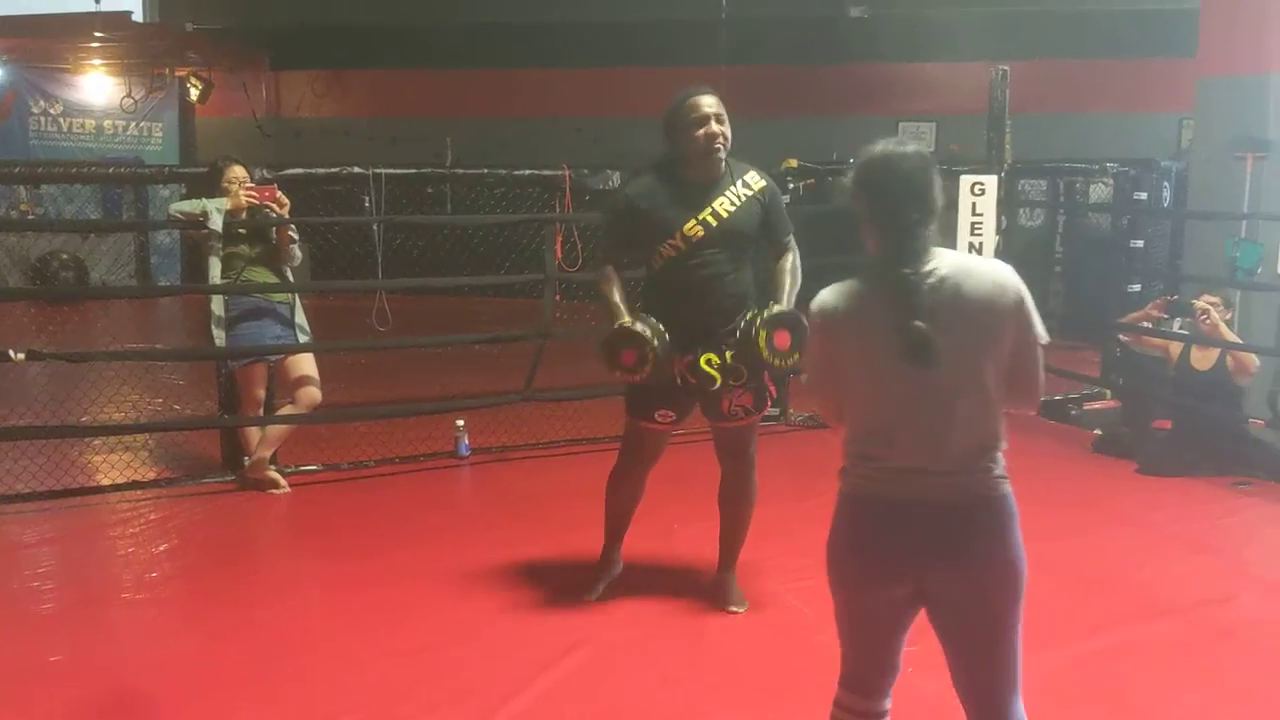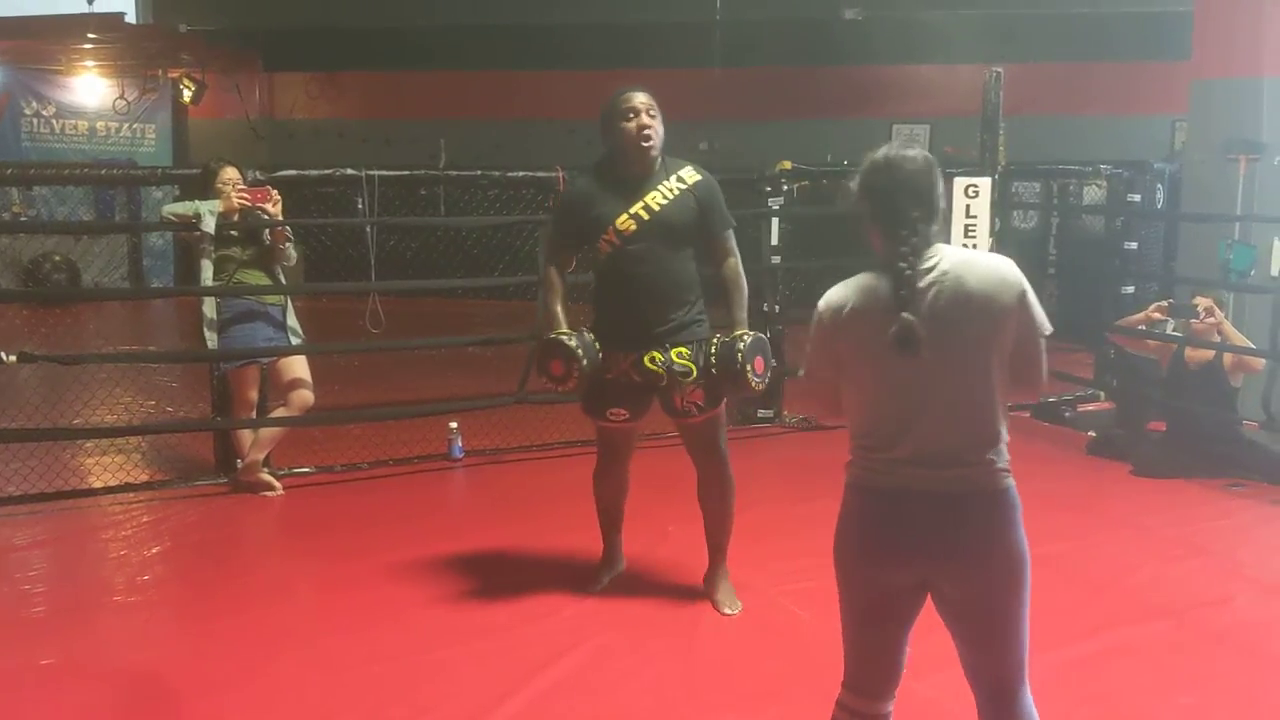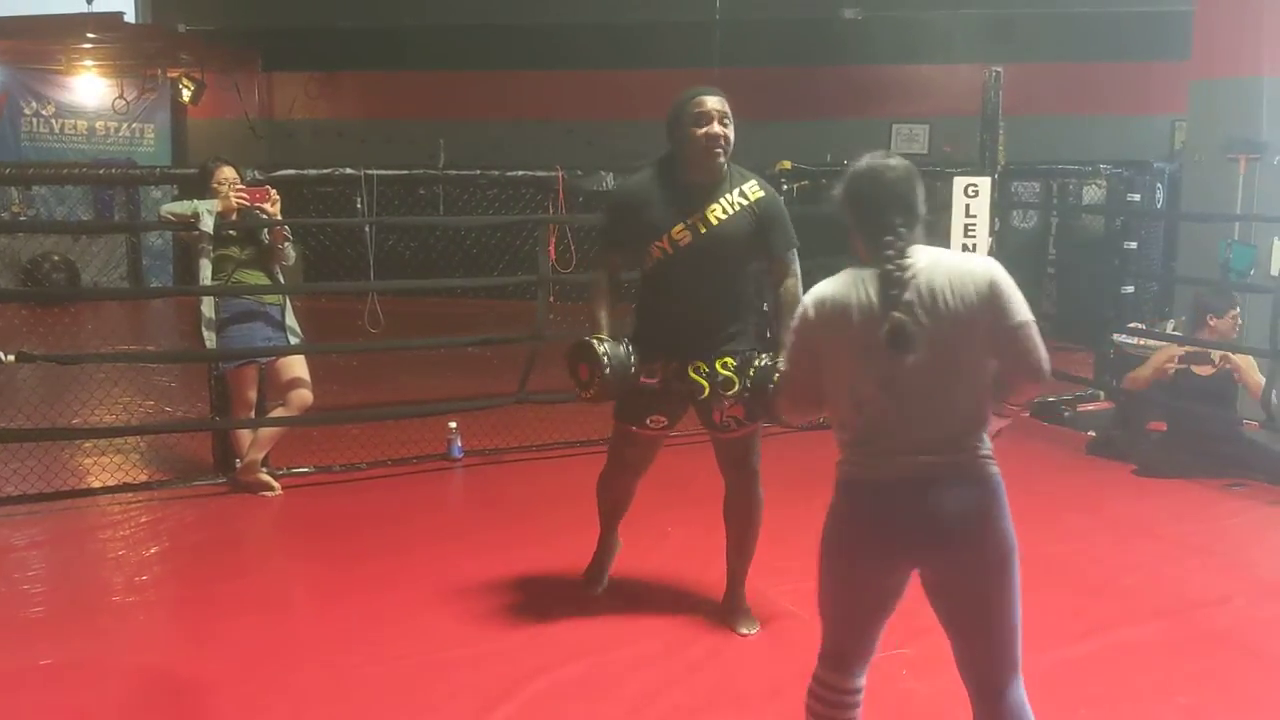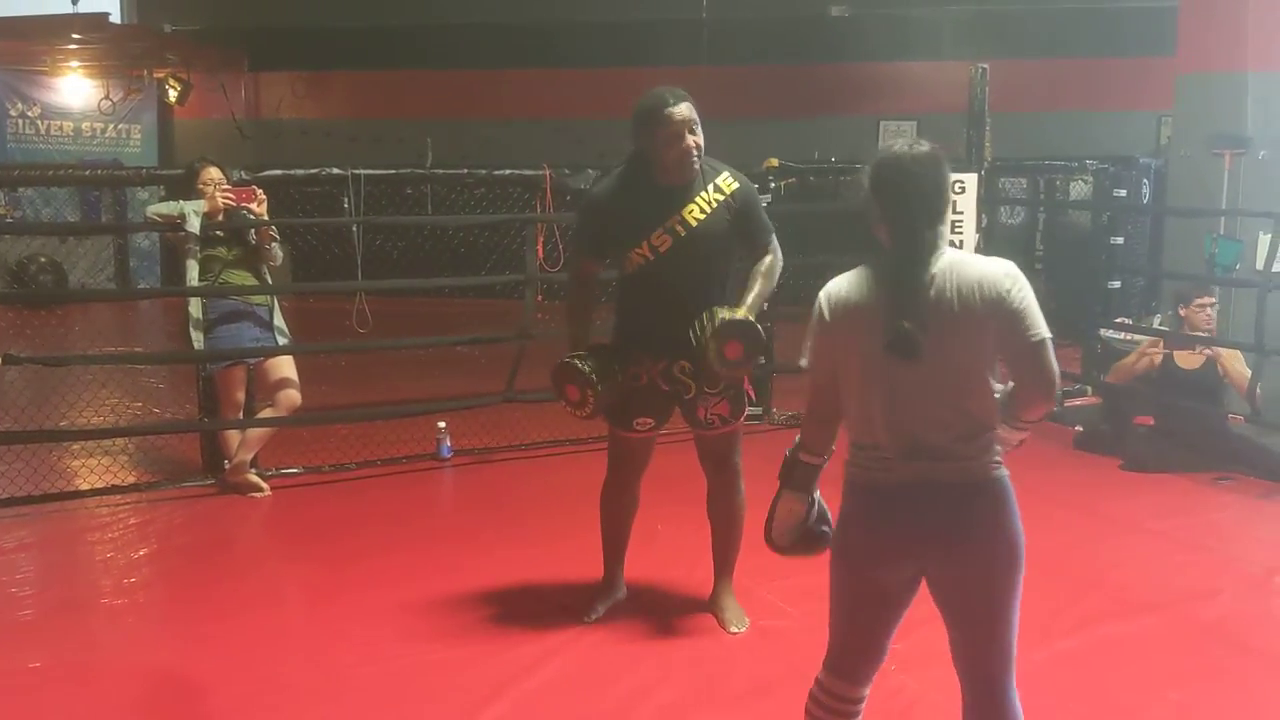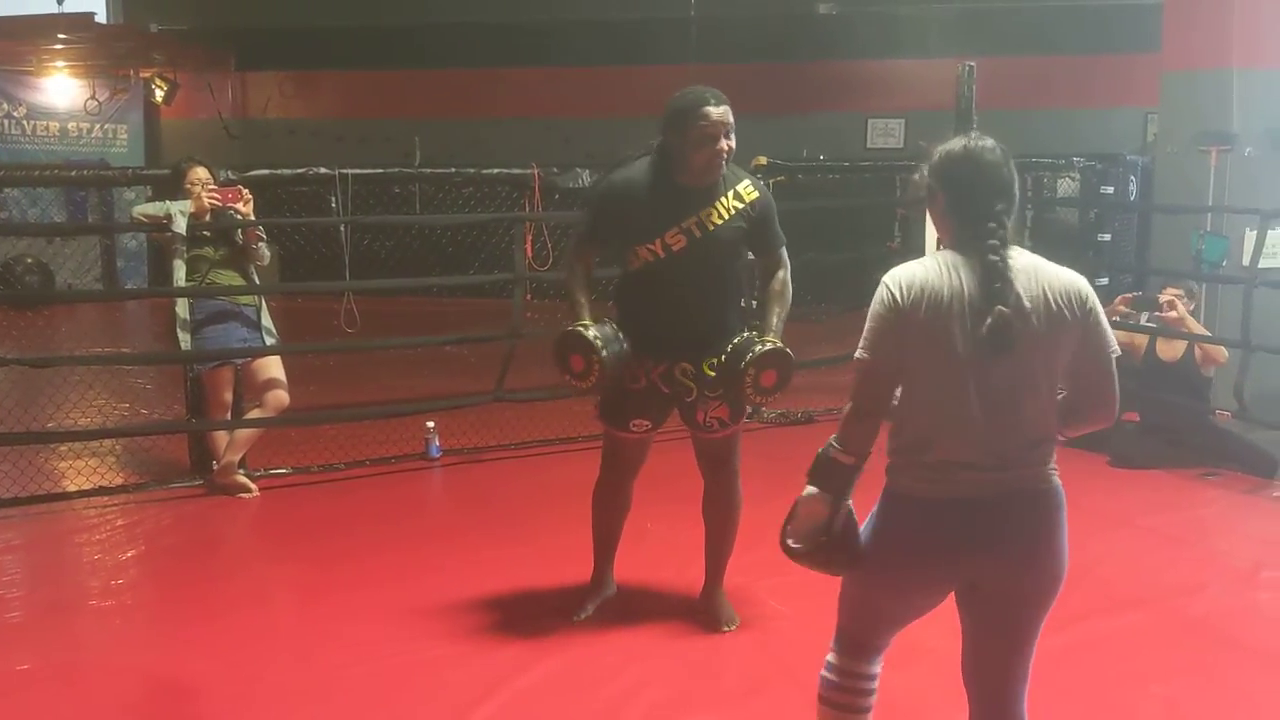
dt=0.7s
person 1, frame 1
left shoulder: (834, 308)
right shoulder: (1000, 284)
left elbow: (832, 410)
right elbow: (1027, 394)
left hip: (873, 522)
right hip: (976, 519)
person 1, frame 2
left shoulder: (840, 305)
right shoulder: (1002, 278)
left elbow: (830, 404)
right elbow: (1031, 383)
left hip: (878, 516)
right hip: (979, 513)
person 1, frame 3
left shoulder: (825, 301)
right shoulder: (980, 274)
left elbow: (795, 403)
right elbow: (1033, 370)
right wrist: (986, 405)
left hip: (867, 507)
right hip: (967, 502)
left knee: (842, 660)
person 1, frame 4
left shoulder: (839, 296)
right shoulder: (997, 279)
left elbow: (822, 411)
right elbow: (1042, 388)
left wrist: (797, 484)
right wrist: (1003, 428)
left hip: (876, 509)
right hip: (974, 508)
left knee: (848, 666)
person 1, frame 5
left shoulder: (906, 285)
right shoulder: (1069, 290)
left elbow: (867, 407)
right elbow: (1099, 405)
left wrist: (828, 482)
left hip: (920, 514)
right hip: (1025, 520)
left knee: (856, 643)
person 2, frame 1
left shoulder: (757, 186)
right shoulder: (642, 194)
left elbow: (786, 251)
right elbow: (610, 263)
left wrist: (783, 308)
right wrist: (621, 314)
left hip: (736, 348)
right hip: (664, 349)
left knee: (739, 460)
right knee: (635, 457)
left ankle: (726, 572)
right ankle: (610, 558)
person 2, frame 2
left shoulder: (695, 182)
right shoulder: (583, 194)
left elbow: (727, 257)
right elbow: (557, 263)
left wrist: (740, 328)
right wrist: (559, 325)
left hip: (686, 341)
right hip: (617, 347)
left knee: (711, 455)
right knee: (613, 454)
left ankle: (718, 572)
right ankle: (612, 554)
person 2, frame 3
left shoulder: (758, 196)
right shoulder: (637, 194)
left elbow: (789, 273)
right elbow: (609, 268)
right wrist: (602, 334)
left hip: (732, 357)
right hip: (655, 355)
left knee: (743, 471)
right knee: (623, 464)
left ankle: (734, 592)
right ankle: (604, 551)
person 2, frame 4
left shoulder: (731, 187)
right shoulder: (608, 198)
left elbow: (769, 256)
right elbow: (585, 276)
left wrist: (745, 310)
right wrist: (580, 349)
right hip: (640, 354)
left knee: (724, 468)
right knee: (623, 469)
left ankle: (724, 587)
right ankle: (612, 580)
person 2, frame 5
left shoulder: (750, 195)
right shoulder: (624, 189)
left elbow: (776, 268)
right elbow: (583, 256)
left wrist: (770, 335)
right wrist: (583, 318)
left hip: (716, 356)
right hip: (639, 354)
left knee: (722, 470)
right knee: (617, 470)
left ankle: (713, 588)
right ankle: (602, 577)
person 3, frame 1
left shoulder: (265, 219)
right shoulder: (214, 225)
left elbow: (292, 258)
right elbow: (175, 210)
left wrist: (284, 221)
right wrist: (227, 206)
left hip: (285, 313)
right hip: (246, 313)
left knee: (309, 395)
right knee: (253, 400)
left ankle: (258, 462)
right ankle: (259, 466)
person 3, frame 2
right shoulder: (207, 226)
left elbow: (287, 258)
right elbow: (168, 212)
left wrist: (276, 220)
right wrist: (219, 208)
left hip: (277, 315)
right hip: (238, 316)
left knee: (302, 397)
right knee: (246, 402)
left ankle: (251, 464)
right ankle: (251, 468)
person 3, frame 3
right shoulder: (205, 227)
left elbow: (286, 258)
right elbow: (166, 211)
left wrist: (275, 219)
right wrist: (218, 208)
left hip: (276, 315)
right hip: (237, 316)
left knee: (301, 397)
right knee: (244, 403)
left ankle: (250, 464)
right ankle: (250, 468)
person 3, frame 4
right shoulder: (192, 227)
left elbow: (274, 259)
right elbow: (152, 212)
left wrist: (262, 220)
right wrist: (203, 208)
left hip: (264, 315)
right hip: (225, 317)
left knee: (289, 397)
right knee: (233, 403)
left ankle: (239, 465)
right ankle: (238, 469)
person 3, frame 5
right shoulder: (178, 227)
left elbow: (261, 258)
right elbow: (138, 213)
left wrist: (249, 219)
right wrist: (190, 208)
left hip: (251, 316)
right hip: (212, 317)
left knee: (277, 398)
right knee: (220, 404)
left ankle: (227, 467)
right ankle: (226, 470)
person 4, frame 1
left shoulder: (1233, 354)
right shoulder: (1176, 346)
left elbow: (1252, 367)
right elbow: (1122, 331)
left wrist: (1217, 324)
right wrist: (1146, 314)
left hip: (1231, 445)
right hip: (1184, 441)
person 4, frame 2
left shoulder: (1229, 355)
right shoulder: (1170, 348)
left elbow: (1258, 365)
right elbow: (1116, 334)
left wrist: (1222, 323)
right wrist: (1146, 316)
left hip: (1225, 444)
right hip: (1178, 442)
left knee: (1273, 466)
right knee: (1144, 459)
person 4, frame 3
left shoulder: (1238, 358)
right shoulder: (1171, 353)
right elbow: (1126, 389)
left wrist: (1238, 367)
right wrist: (1159, 368)
left hip: (1227, 442)
right hip: (1181, 443)
right knee: (1147, 457)
person 4, frame 4
left shoulder: (1224, 351)
right shoulder: (1158, 347)
left elbow: (1253, 396)
right elbow: (1110, 383)
left wrist: (1219, 356)
right wrist: (1141, 354)
left hip: (1214, 437)
right hip: (1167, 437)
right knee: (1135, 451)
person 4, frame 5
left shoulder: (1199, 344)
right shoulder: (1142, 339)
left elbow: (1220, 358)
left wrist: (1184, 317)
right wrist: (1113, 311)
left hip: (1199, 432)
right hip: (1153, 432)
left knee: (1265, 464)
right knee: (1121, 446)
right ankle: (1206, 461)
